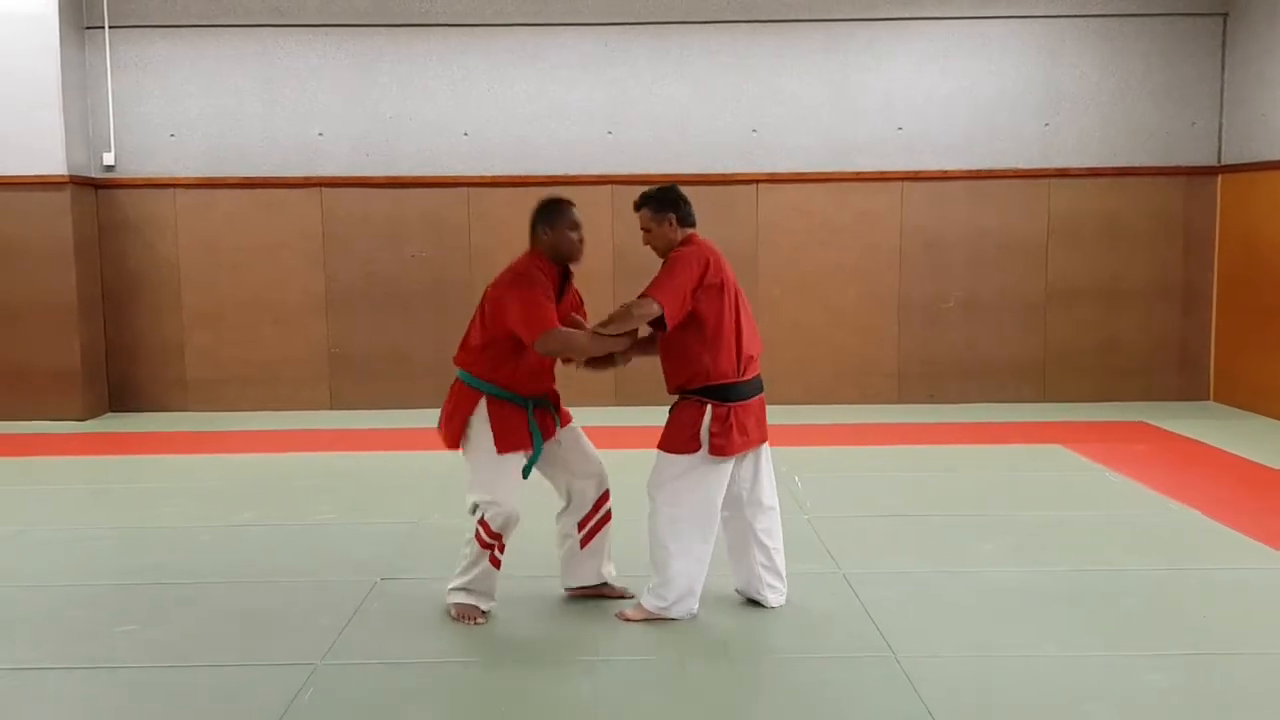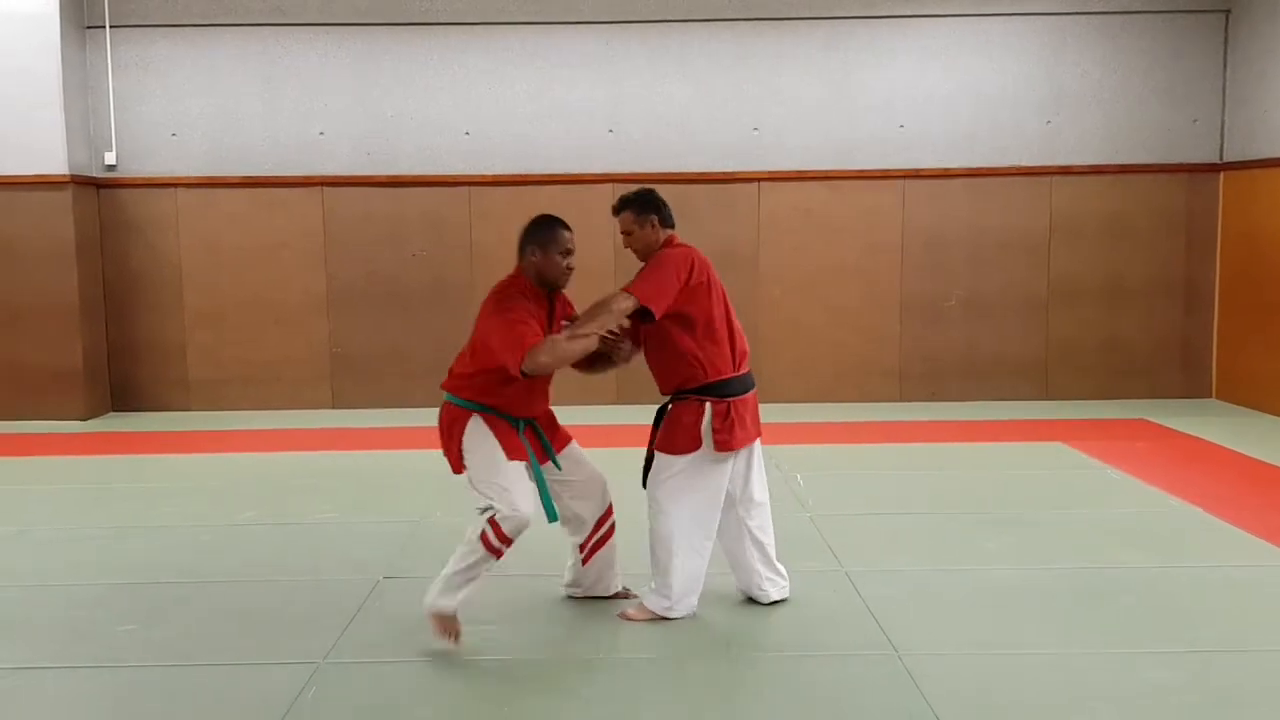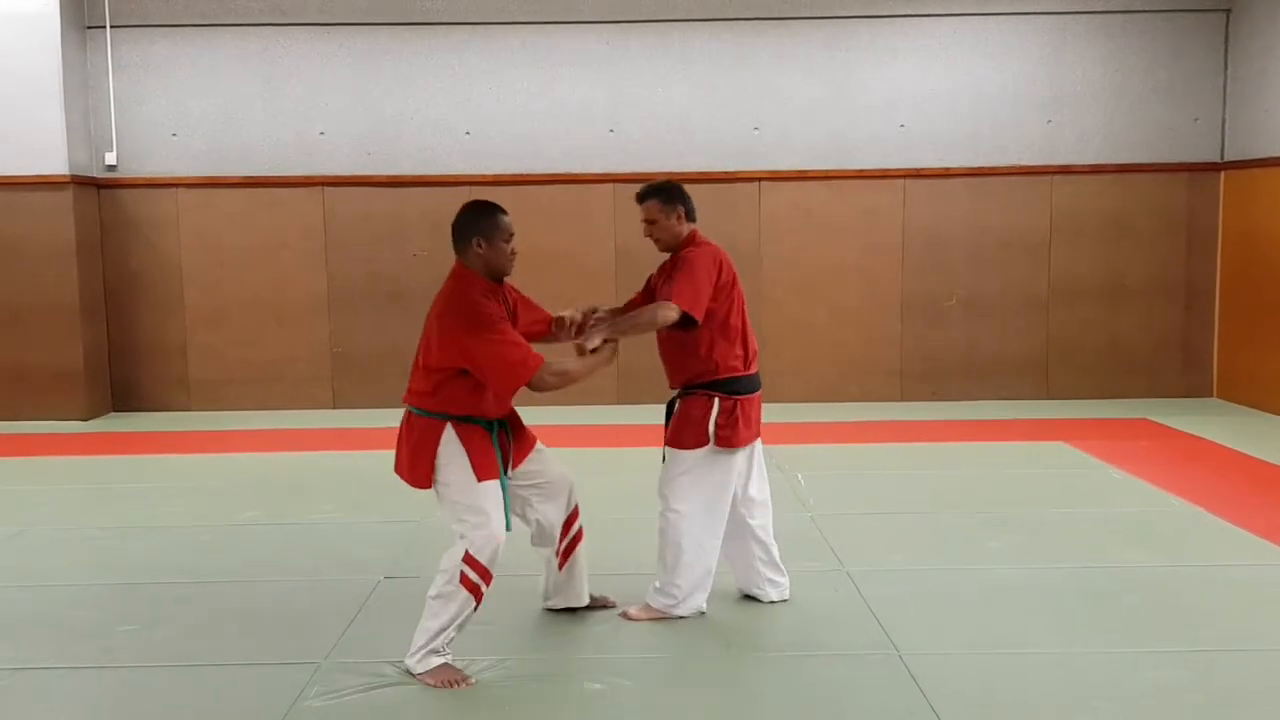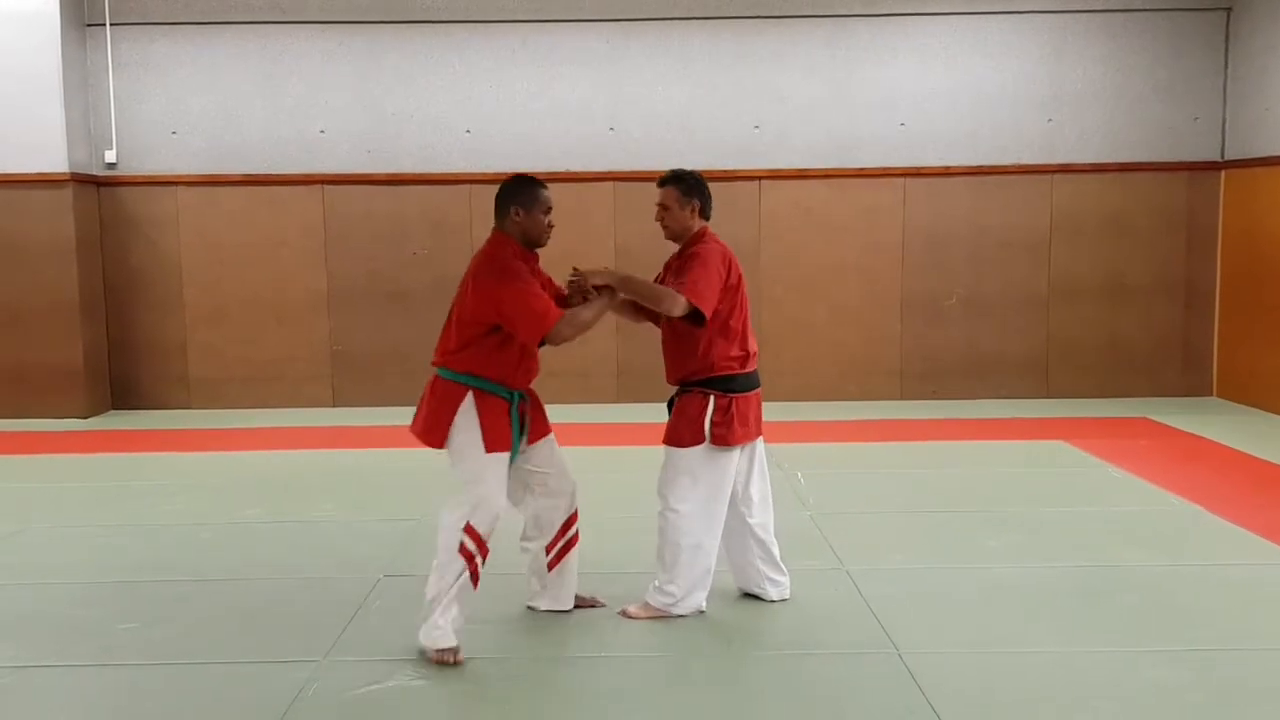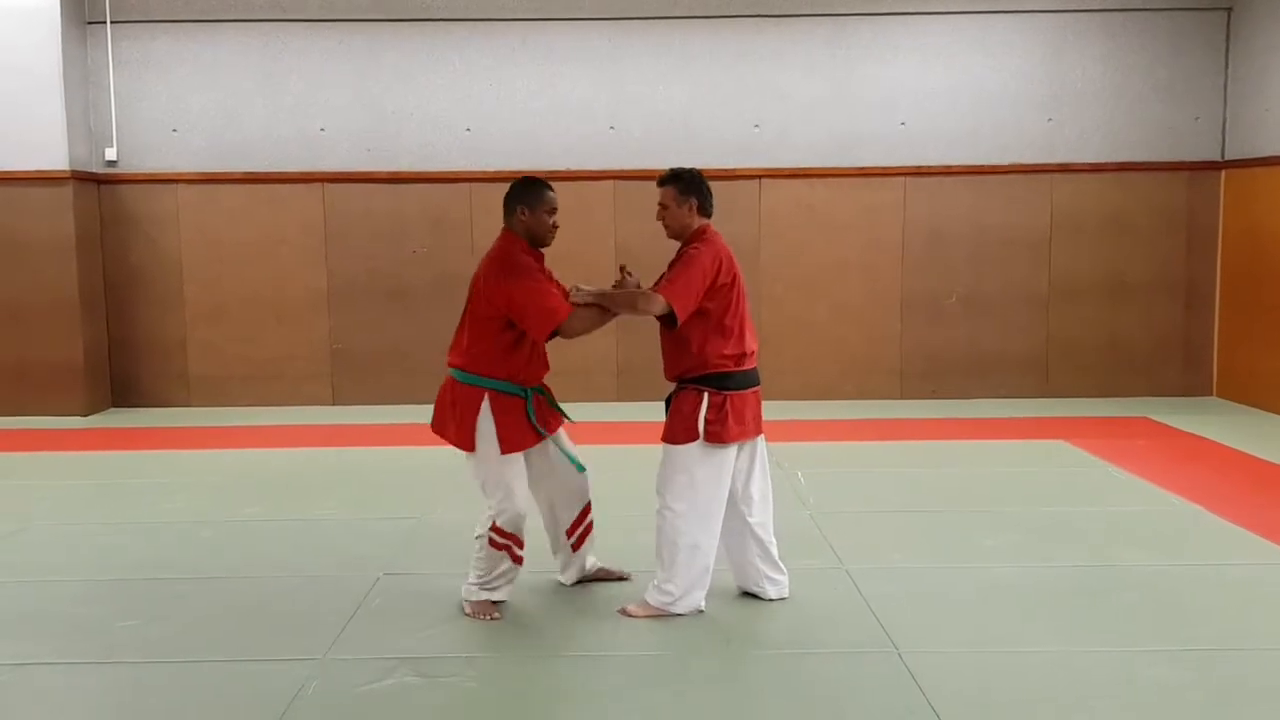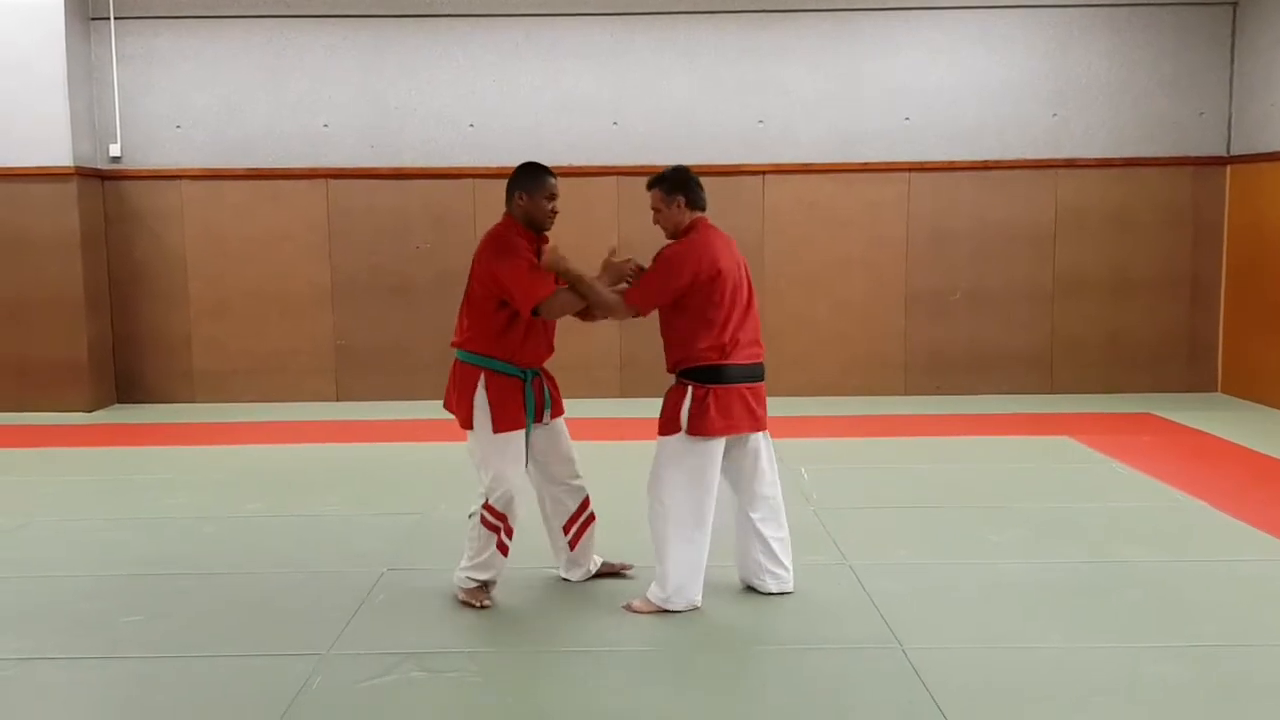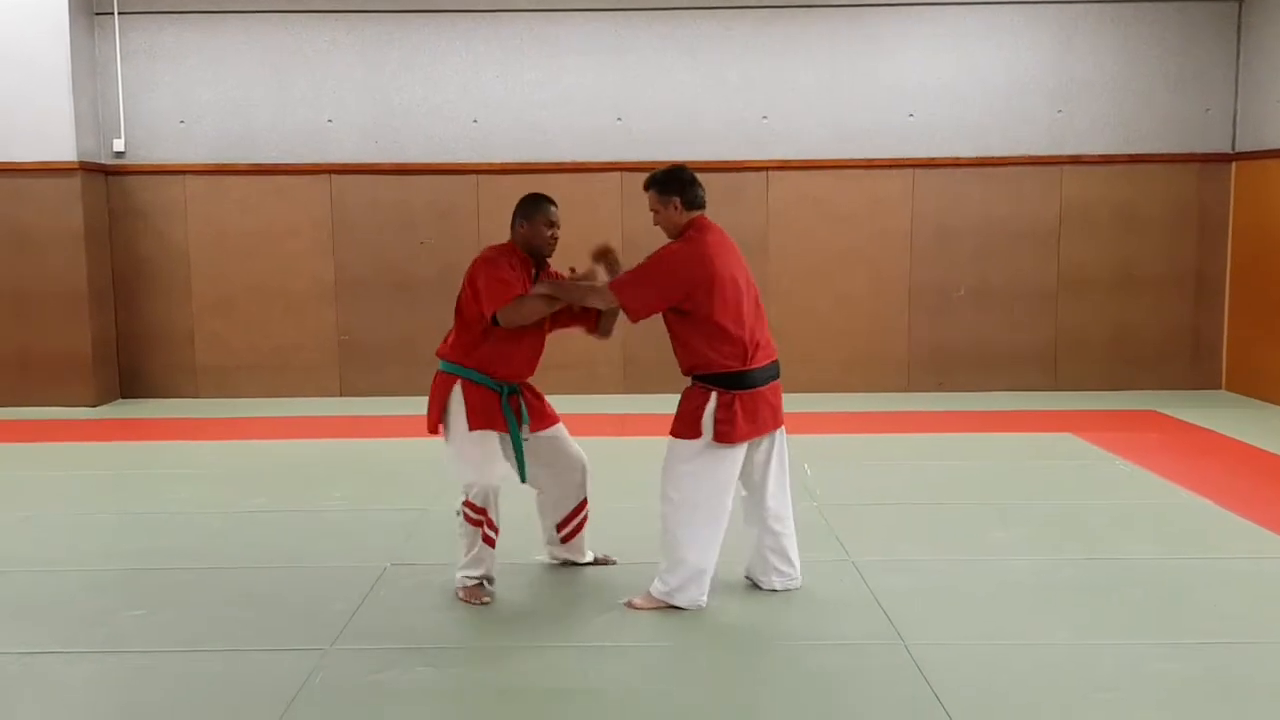
dt=0.3s
person 1, frame 1
left shoulder: (564, 287)
right shoulder: (525, 281)
left elbow: (582, 347)
right elbow: (551, 343)
left wrist: (620, 343)
right wrist: (621, 340)
left hip: (535, 403)
right hip: (490, 405)
left knee: (589, 475)
right knee: (500, 506)
left ankle: (586, 576)
right ankle: (468, 593)
person 1, frame 2
left shoulder: (555, 300)
right shoulder: (508, 303)
left elbow: (587, 362)
right elbow: (536, 361)
left wrist: (615, 349)
right wrist: (595, 337)
left hip: (530, 417)
right hip: (481, 420)
left knee: (590, 489)
right knee: (514, 508)
left ankle: (591, 581)
right ankle: (443, 599)
person 1, frame 3
left shoulder: (496, 289)
right shoulder: (466, 308)
left elbow: (543, 326)
right elbow: (541, 377)
left wrist: (567, 323)
right wrist: (599, 359)
left hip: (491, 424)
right hip: (448, 434)
left knee: (557, 490)
right knee: (483, 537)
left ankle: (566, 594)
right ankle: (427, 654)
person 1, frame 4
left shoulder: (519, 262)
right shoulder: (500, 267)
left elbow: (560, 308)
right elbow: (558, 331)
left wrist: (586, 294)
right wrist: (604, 300)
left hip: (510, 400)
right hip: (472, 403)
left knee: (555, 488)
right knee: (478, 509)
left ankle: (554, 594)
right ankle: (438, 631)
person 1, frame 5
left shoulder: (526, 261)
right shoulder: (509, 266)
left elbow: (567, 314)
right elbow: (568, 326)
left hip: (521, 397)
right hip: (486, 402)
left knee: (569, 478)
right knee: (509, 506)
left ankle: (575, 567)
right ankle: (482, 591)
person 1, frame 6
left shoulder: (537, 247)
right shoulder: (503, 245)
left elbow: (584, 309)
right elbow: (550, 306)
left wrist: (620, 284)
right wrist: (602, 279)
left hip: (528, 381)
right hip: (489, 382)
left knee: (561, 475)
right knee: (502, 484)
left ankle: (580, 564)
right ankle: (473, 579)
person 1, frame 7
left shoulder: (549, 277)
right shoulder: (494, 262)
left elbow: (602, 328)
right elbow: (511, 314)
left hip: (514, 394)
right hip: (468, 391)
left knee: (568, 467)
right knee: (485, 482)
left ankle: (568, 550)
right ankle: (472, 575)
person 2, frame 1
left shoulder: (688, 259)
right shoulder: (703, 260)
left elbow: (644, 309)
right elbow: (671, 330)
left wrist: (590, 334)
right wrist: (627, 351)
left hip: (712, 408)
right hip: (742, 400)
left knee: (675, 501)
right knee: (752, 501)
left ankle: (668, 600)
right ankle: (766, 586)
person 2, frame 2
left shoulder: (673, 261)
right shoulder: (672, 266)
left elbow: (622, 305)
right elbow: (641, 331)
left wrist: (565, 333)
left hip: (708, 406)
right hip: (730, 398)
left knee: (674, 501)
right knee: (743, 498)
left ankle: (669, 600)
right ankle: (767, 583)
person 2, frame 3
left shoulder: (702, 259)
right shoulder: (673, 267)
left elbow: (664, 313)
right elbow: (635, 310)
left wrist: (603, 331)
right wrist: (595, 320)
left hip: (716, 401)
right hip: (731, 398)
left knee: (686, 499)
right knee: (745, 499)
left ankle: (674, 598)
right ankle: (768, 583)
person 2, frame 4
left shoulder: (708, 255)
right shoulder: (686, 256)
left elbow: (675, 304)
right elbow: (651, 312)
left wrist: (615, 279)
right wrist: (604, 292)
left hip: (713, 399)
right hip: (730, 395)
left knee: (686, 498)
right knee: (743, 497)
left ankle: (673, 597)
right ankle: (767, 582)
person 2, frame 5
left shoulder: (703, 254)
right shoulder: (702, 253)
left elbow: (654, 305)
right elbow: (669, 308)
left wrist: (596, 295)
right wrist: (633, 293)
left hip: (711, 397)
right hip: (733, 393)
left knee: (685, 498)
right knee: (745, 495)
left ankle: (674, 596)
right ankle: (767, 581)
person 2, frame 6
left shoulder: (683, 253)
right shoulder: (720, 244)
left elbow: (619, 306)
left wrist: (568, 272)
right wrist: (650, 276)
left hip: (709, 390)
right hip: (747, 384)
left knee: (679, 492)
right knee: (756, 487)
left ankle: (677, 592)
right ankle: (772, 574)
person 2, frame 7
left shoulder: (683, 254)
right shoulder: (717, 241)
left elbow: (607, 298)
right elbow: (664, 282)
left wrist: (551, 286)
right wrist: (622, 263)
left hip: (725, 393)
right hip: (762, 383)
left knee: (690, 490)
right knee: (767, 486)
left ankle: (680, 589)
right ankle: (778, 571)
